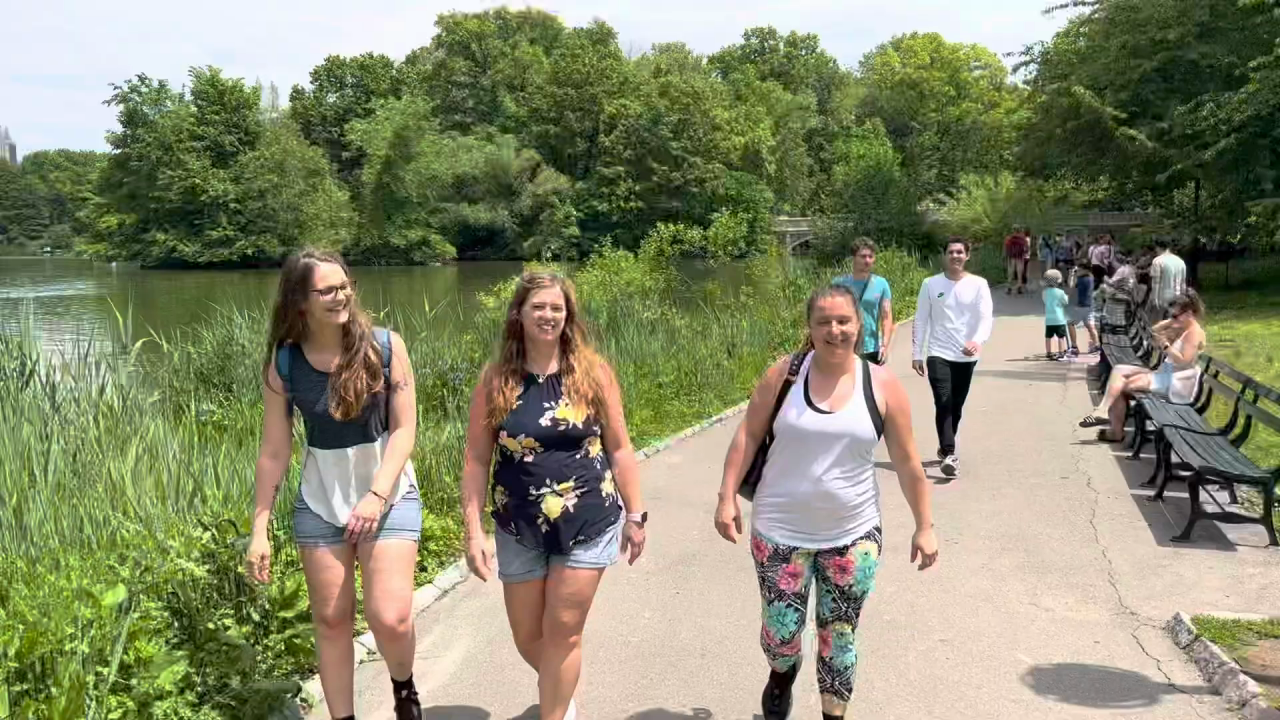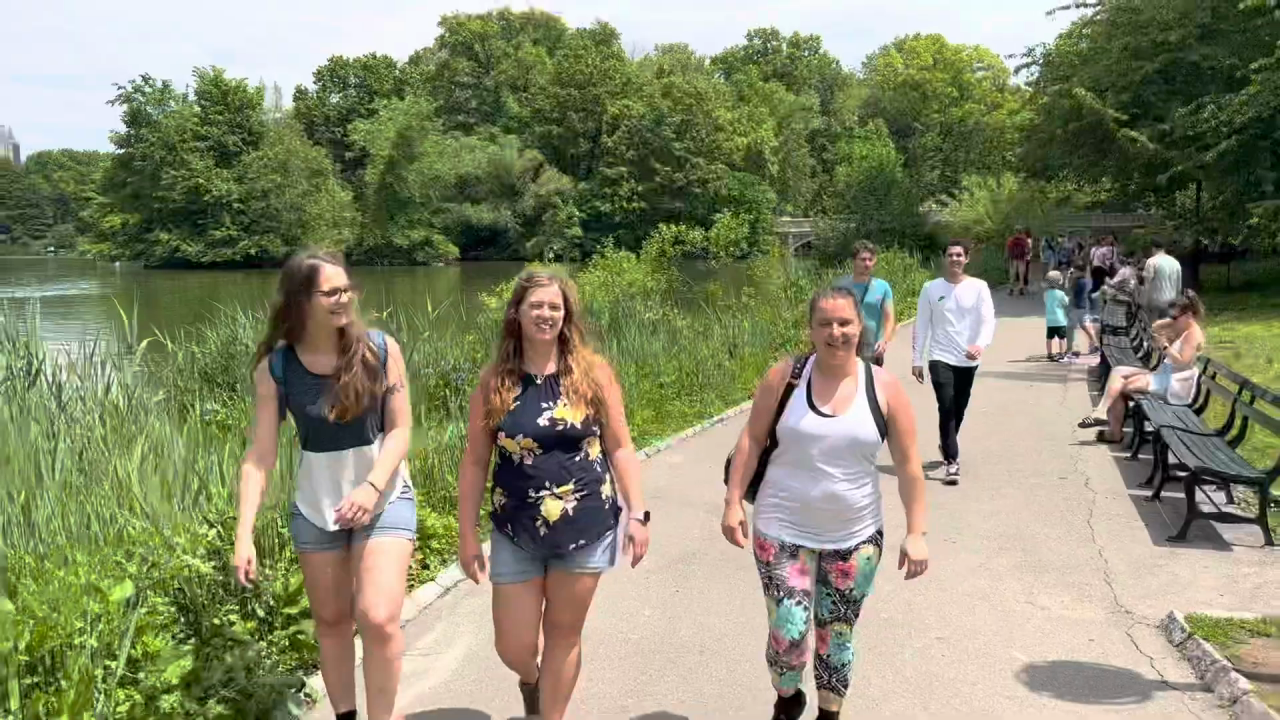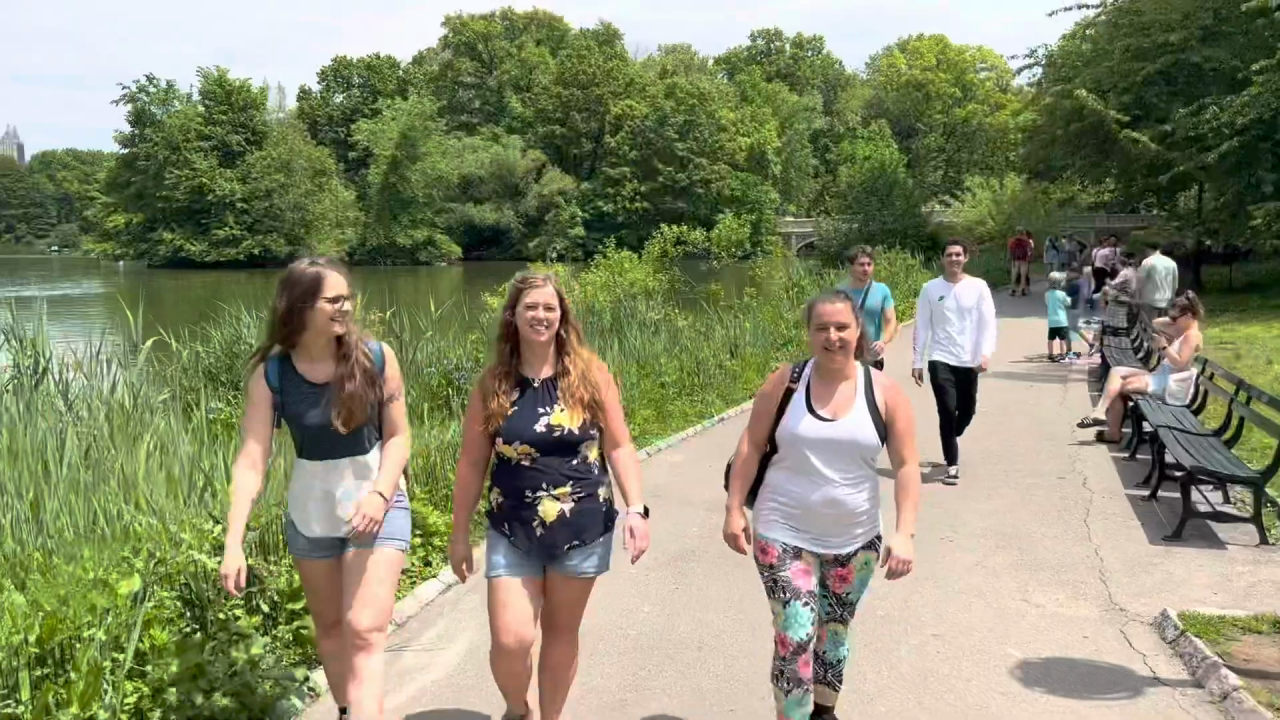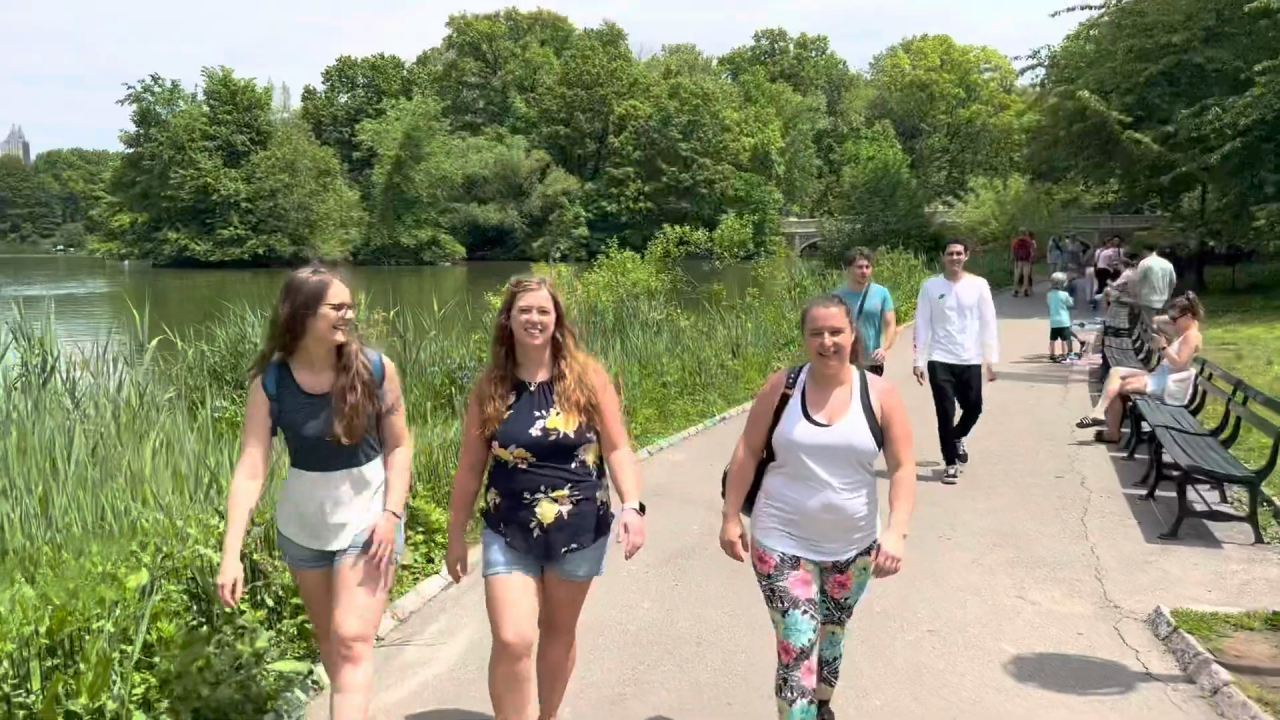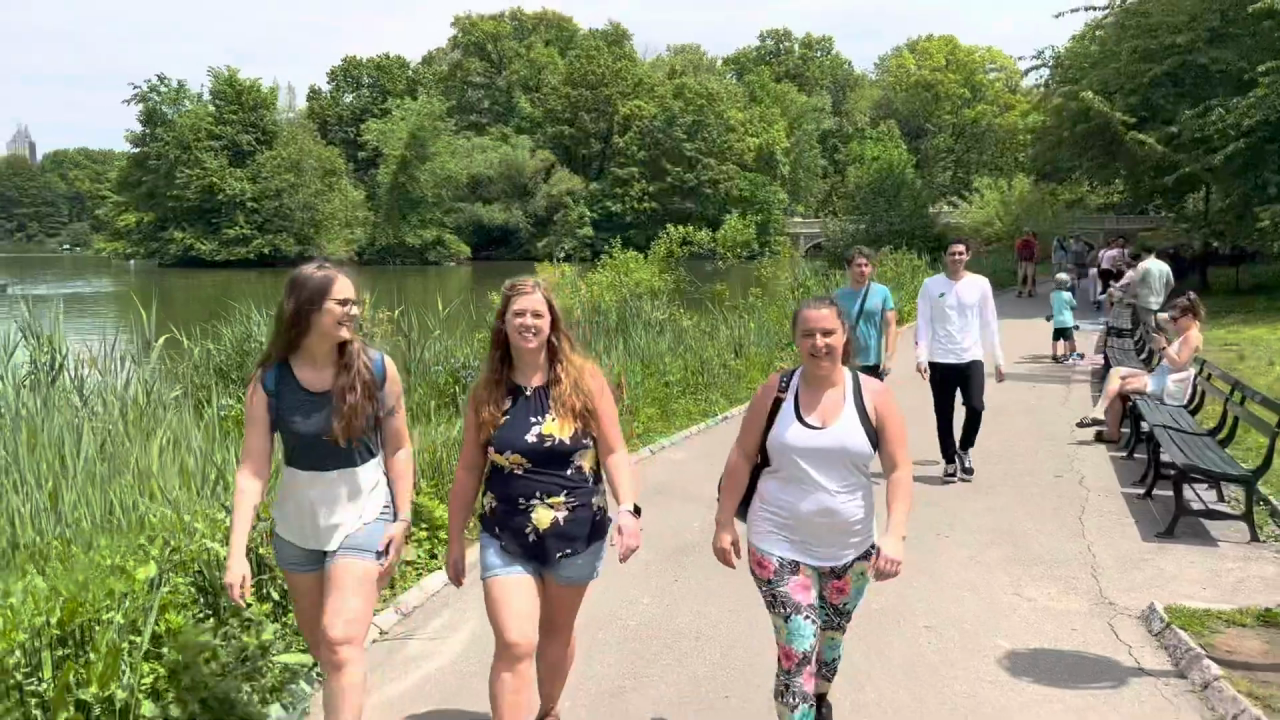
dt=0.1s
person 1, frame 1
left shoulder: (385, 347)
right shoulder: (283, 365)
left elbow: (404, 428)
right elbow: (273, 451)
left wrist: (377, 494)
right wrist: (259, 530)
left hip: (387, 497)
right hip: (319, 502)
left knee: (391, 619)
right knee: (331, 620)
person 1, frame 2
left shoulder: (380, 349)
right shoulder: (274, 367)
left elbow: (400, 429)
right elbow: (260, 455)
left wrist: (373, 487)
right wrist: (243, 535)
left hip: (383, 496)
right hip: (314, 505)
left knee: (379, 617)
right knee: (331, 621)
person 1, frame 3
left shoulder: (377, 358)
right shoulder: (270, 375)
left elbow: (397, 436)
right elbow: (250, 462)
left wrist: (381, 494)
right wrist: (233, 544)
left hip: (375, 506)
right hip: (309, 513)
left knee: (363, 633)
right knee: (330, 628)
person 1, frame 4
left shoulder: (376, 368)
right shoulder: (268, 384)
left elbow: (400, 445)
right elbow: (250, 470)
left wrist: (392, 513)
right wrist: (230, 554)
left hip: (369, 517)
right hip: (302, 522)
left knee: (352, 641)
right knee: (328, 635)
person 1, frame 5
left shoulder: (376, 369)
right shoulder: (267, 382)
left elbow: (398, 447)
right elbow: (252, 470)
left wrist: (402, 518)
right wrist: (235, 552)
left hip: (365, 516)
right hip: (297, 524)
left knee: (339, 641)
right knee: (320, 639)
person 2, frame 1
left shoulder: (593, 373)
right shoulder: (496, 380)
left elbow: (619, 447)
right elbow: (476, 459)
left wrist: (635, 514)
right wrist: (473, 530)
left hip: (588, 525)
right hip: (518, 529)
left knee: (565, 631)
right knee: (526, 636)
person 2, frame 2
left shoulder: (593, 373)
right shoulder: (494, 381)
left elbow: (619, 448)
right elbow: (475, 461)
left wrist: (636, 513)
right wrist: (467, 534)
left hip: (586, 528)
right hip: (515, 532)
left knee: (564, 633)
right knee: (513, 645)
right ankle: (532, 682)
person 2, frame 3
left shoulder: (590, 374)
right shoulder: (493, 384)
left elbow: (619, 446)
right elbow: (472, 464)
left wrist: (635, 508)
right wrist: (460, 535)
left hip: (583, 529)
right hip: (512, 533)
left knee: (561, 633)
right knee: (510, 644)
person 2, frame 4
left shoulder: (587, 377)
right shoulder: (490, 387)
left elbow: (617, 448)
right elbow: (470, 467)
left wrist: (631, 506)
right wrist: (456, 536)
left hip: (579, 530)
right hip: (508, 534)
left knee: (559, 632)
right knee: (511, 642)
person 2, frame 5
left shoulder: (584, 380)
right shoulder: (487, 391)
left elbow: (614, 451)
right elbow: (469, 471)
left wrist: (627, 509)
right wrist: (455, 541)
left hip: (576, 535)
right hip: (505, 538)
left knee: (556, 631)
right knee: (515, 647)
person 3, frame 1
left shoulder: (881, 384)
right shoulder: (782, 374)
left elbow: (907, 460)
right elbow: (748, 435)
left wrist: (924, 526)
right wrist: (727, 496)
left hip: (854, 532)
right hip: (782, 529)
left knee: (839, 635)
right knee: (780, 632)
right ankle: (781, 674)
person 3, frame 2
left shoulder: (884, 387)
right shoulder: (784, 376)
left elbow: (908, 464)
right elbow: (751, 439)
left wrist: (916, 532)
right wrist: (733, 501)
left hip: (855, 535)
right hip: (784, 529)
left knee: (837, 634)
right knee: (788, 635)
person 3, frame 3
left shoulder: (884, 390)
right shoulder: (785, 382)
left elbow: (907, 466)
right elbow: (751, 445)
left wrist: (904, 533)
right wrist: (735, 509)
left hip: (854, 538)
right hip: (785, 532)
left knee: (832, 632)
right knee: (794, 642)
person 3, frame 4
left shoulder: (880, 394)
right shoulder: (781, 387)
left elbow: (902, 468)
right elbow: (747, 451)
left wrist: (896, 532)
right wrist: (731, 516)
left hip: (852, 543)
right hip: (782, 539)
left knee: (830, 634)
right knee: (797, 650)
person 3, frame 5
left shoulder: (873, 395)
right shoulder: (774, 391)
left elbow: (898, 470)
right elbow: (742, 458)
left wrist: (894, 534)
right wrist: (724, 522)
left hip: (850, 547)
right hip: (779, 546)
left knee: (829, 638)
right knee: (796, 654)
person 4, frame 1
left shoulder: (978, 284)
right shoulder: (930, 284)
left elbow: (985, 318)
right elbow: (921, 321)
left wrist: (977, 341)
right wrist: (917, 354)
left hip: (965, 356)
right hip: (939, 354)
left knee: (956, 406)
right knee: (943, 404)
left ankle: (946, 446)
right ankle: (949, 456)
person 4, frame 2
left shoulder: (979, 287)
right shoulder: (930, 288)
left elbow: (987, 321)
right elbow: (921, 326)
left wrist: (980, 344)
right wrist: (917, 360)
left hip: (967, 360)
right hip: (940, 358)
left knee: (959, 409)
right knee: (947, 408)
left ankle: (946, 444)
right ankle: (952, 463)
person 4, frame 3
left shoulder: (979, 287)
right shoulder: (930, 289)
left elbow: (988, 323)
right elbow: (921, 328)
left wrist: (986, 353)
right wrist: (917, 363)
left hip: (969, 361)
right hip: (940, 360)
left knee: (966, 410)
right knee: (947, 411)
left ankle: (952, 436)
right ankle: (952, 464)
person 4, frame 4
left shoulder: (979, 285)
right shoulder: (930, 286)
left elbow: (988, 323)
right elbow: (922, 326)
left wrist: (991, 359)
right wrist: (919, 361)
left hip: (971, 360)
right hip: (940, 360)
left knee: (973, 408)
right knee: (945, 413)
left ankle: (958, 438)
right ankle: (950, 463)
person 4, frame 5
left shoulder: (980, 284)
right shoulder: (930, 285)
left elbow: (989, 324)
right elbow: (922, 322)
left wrist: (998, 359)
right wrist: (921, 355)
left hip: (971, 358)
right hip: (940, 359)
left knee: (975, 407)
right knee: (944, 414)
left ankle: (965, 451)
right ankle: (950, 462)
